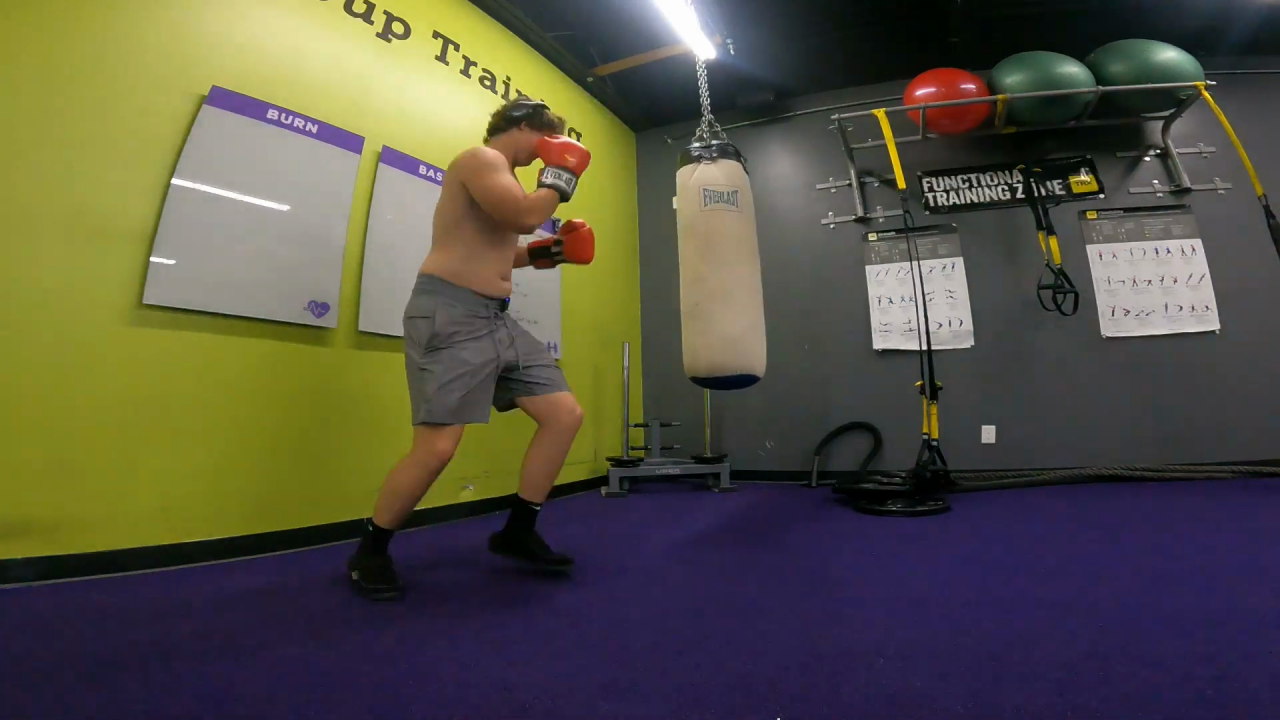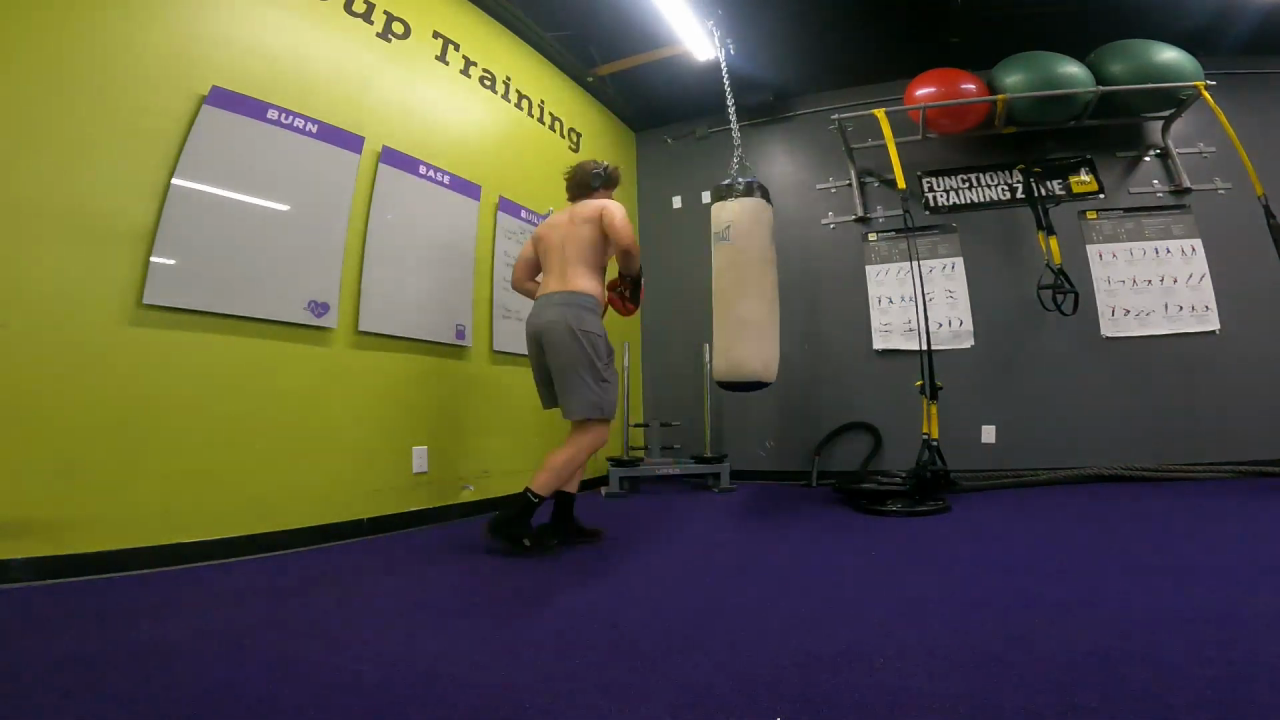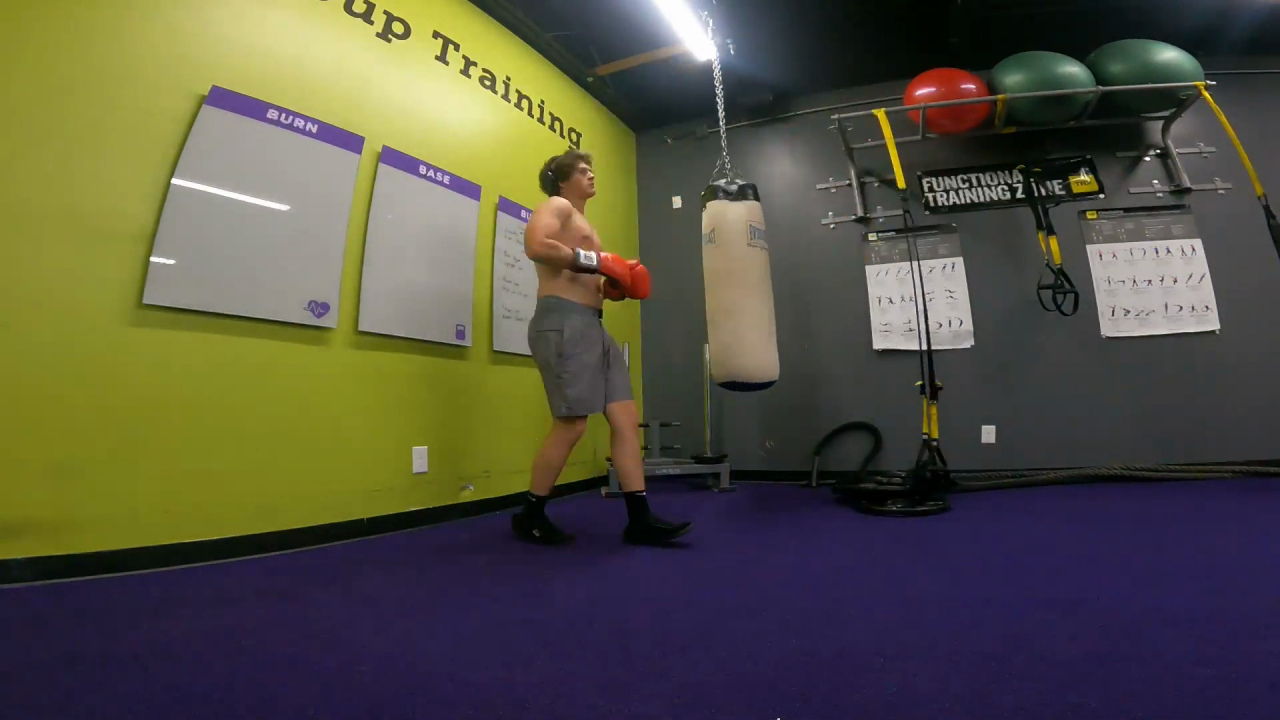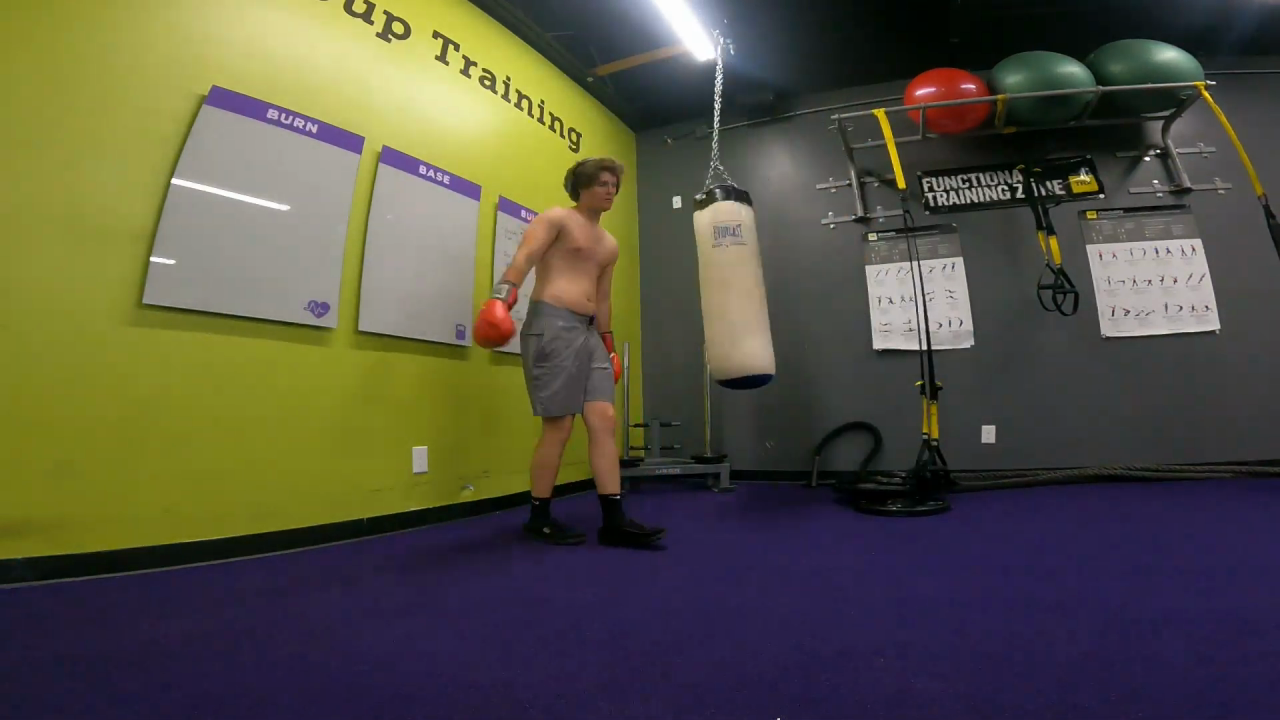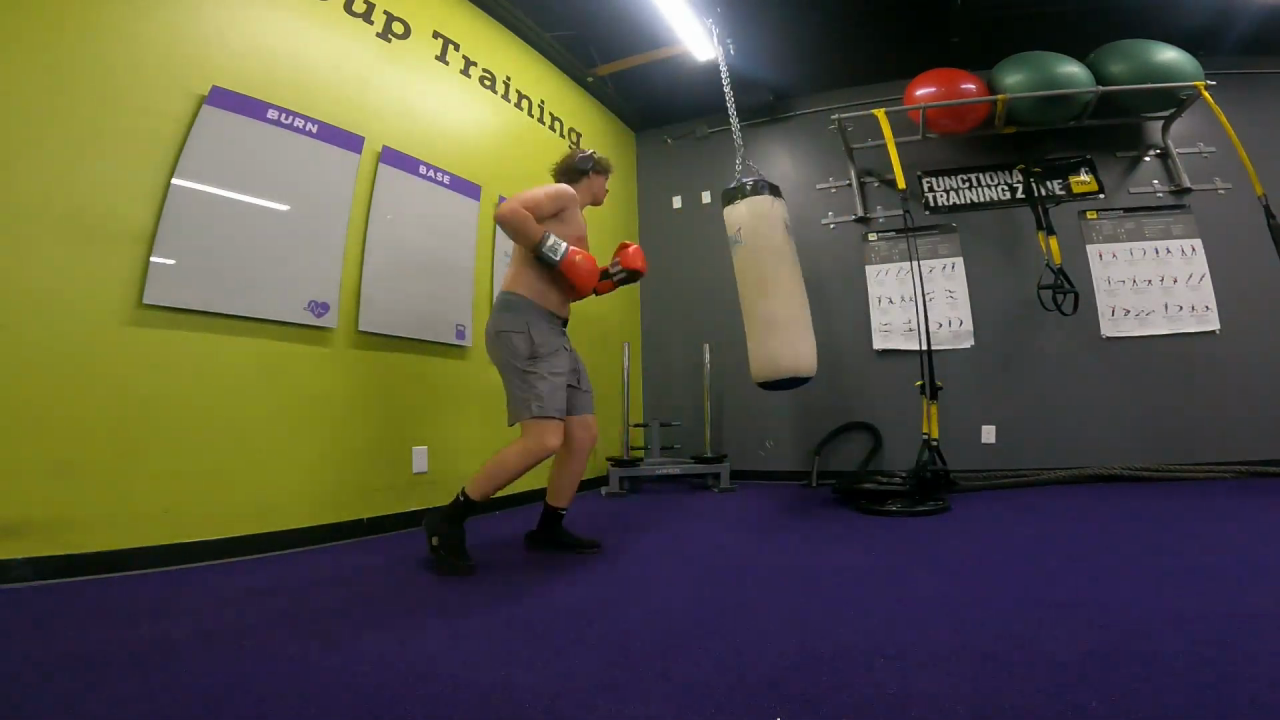
dt=0.7s
person 1, frame 1
left shoulder: (497, 175)
right shoulder: (479, 160)
right elbow: (518, 216)
left wrist: (545, 252)
right wrist: (557, 180)
left hip: (493, 318)
right hip: (447, 319)
left knee: (565, 415)
right knee: (436, 449)
left ankle: (518, 530)
right ankle: (372, 550)
person 1, frame 2
left shoulder: (548, 224)
right shoulder: (605, 207)
left elbow: (521, 280)
right elbow: (628, 243)
right wrist: (632, 283)
left hip: (545, 318)
right hip: (578, 320)
left knee: (585, 428)
right knee: (595, 434)
left ankle: (562, 520)
right ankle: (513, 515)
person 1, frame 3
left shoulder: (576, 221)
right shoulder: (557, 208)
right elbow: (535, 245)
left wrist: (615, 282)
right wrist: (594, 262)
left hip: (589, 328)
right hip: (565, 326)
left knee: (626, 421)
right knee: (571, 426)
left ankle: (640, 520)
right ankle: (531, 515)
person 1, frame 4
left shoulder: (608, 242)
right shoulder: (557, 218)
right elbow: (524, 257)
left wrist: (609, 342)
right wrist: (501, 295)
left hip: (585, 334)
right hip: (552, 327)
left knee: (604, 421)
right knee: (558, 426)
left ankle: (615, 523)
right ankle: (540, 517)
person 1, frame 5
left shoulder: (569, 219)
right shoulder: (559, 195)
right elbow: (506, 212)
left wrist: (611, 276)
right wrist: (556, 253)
left hip: (548, 334)
right hip: (522, 327)
left knee: (584, 438)
right knee: (544, 441)
left ankle: (550, 529)
right ankle: (450, 519)
